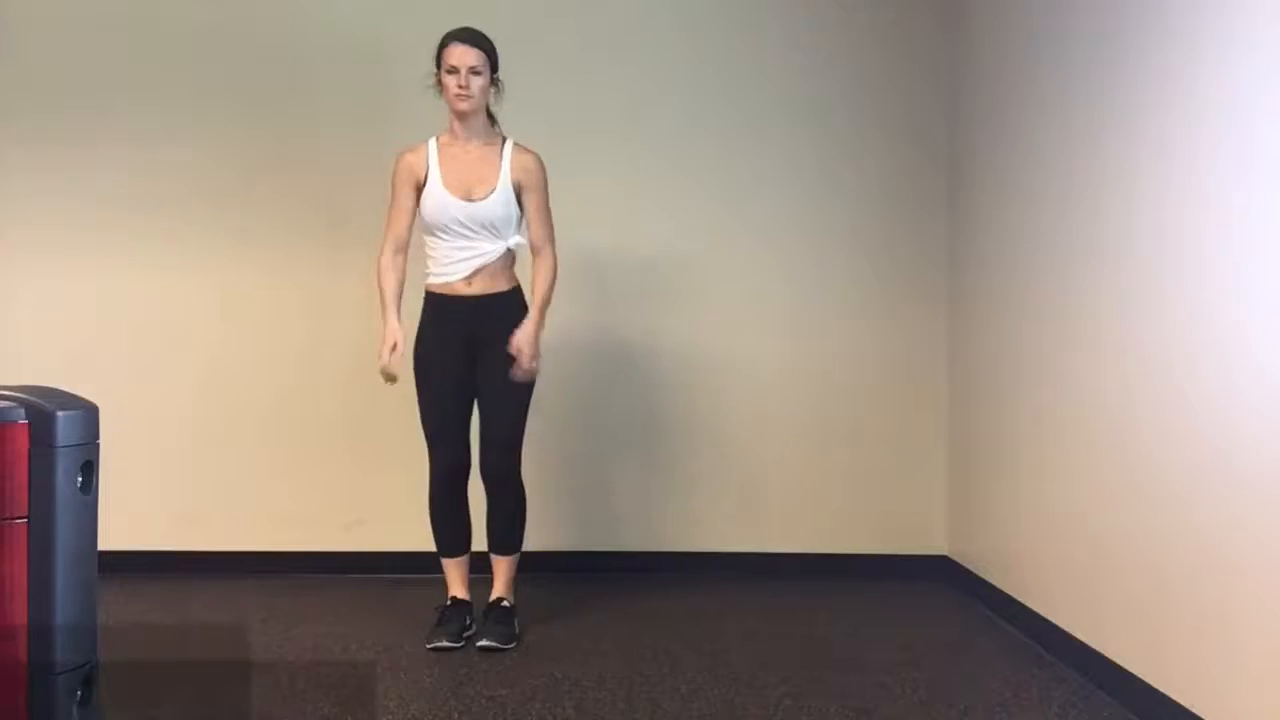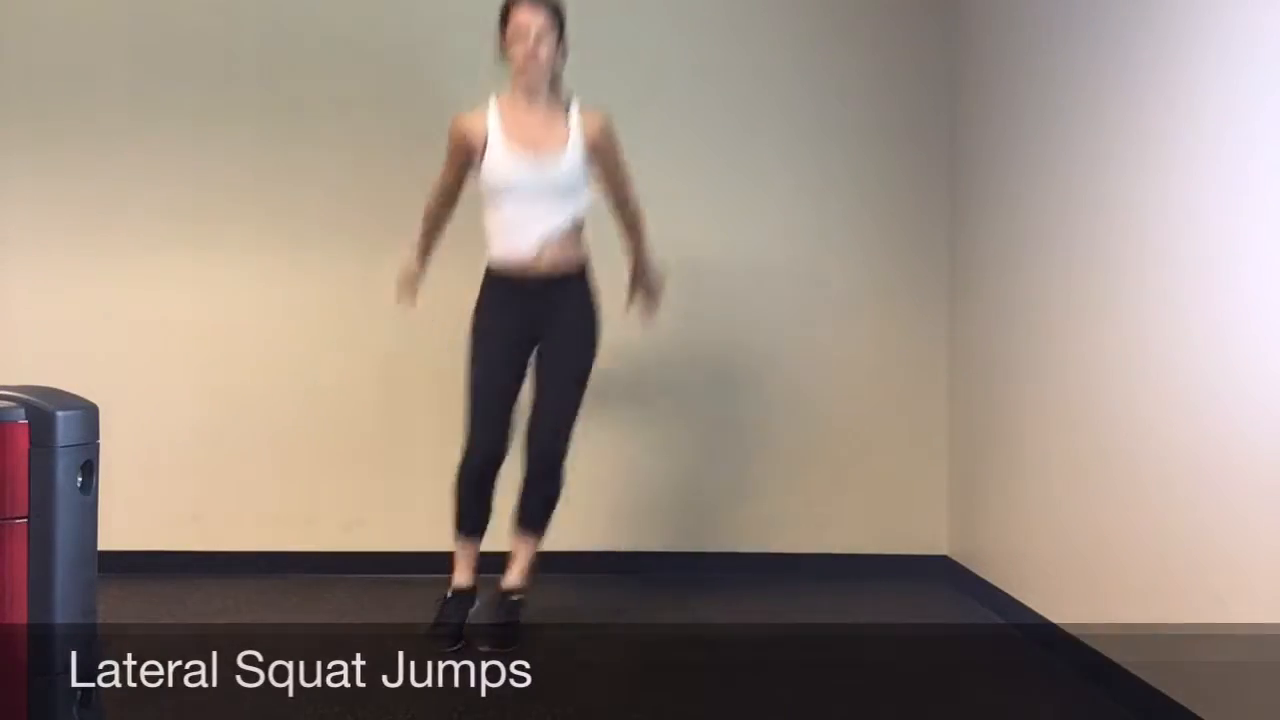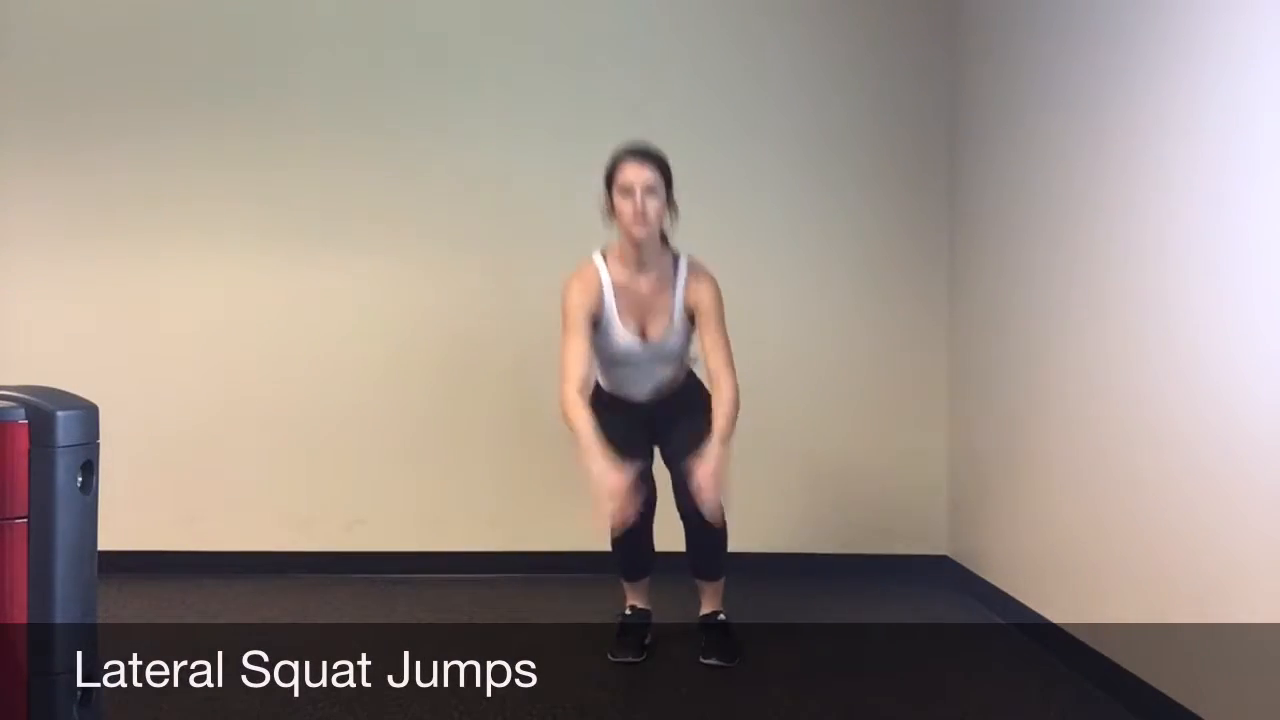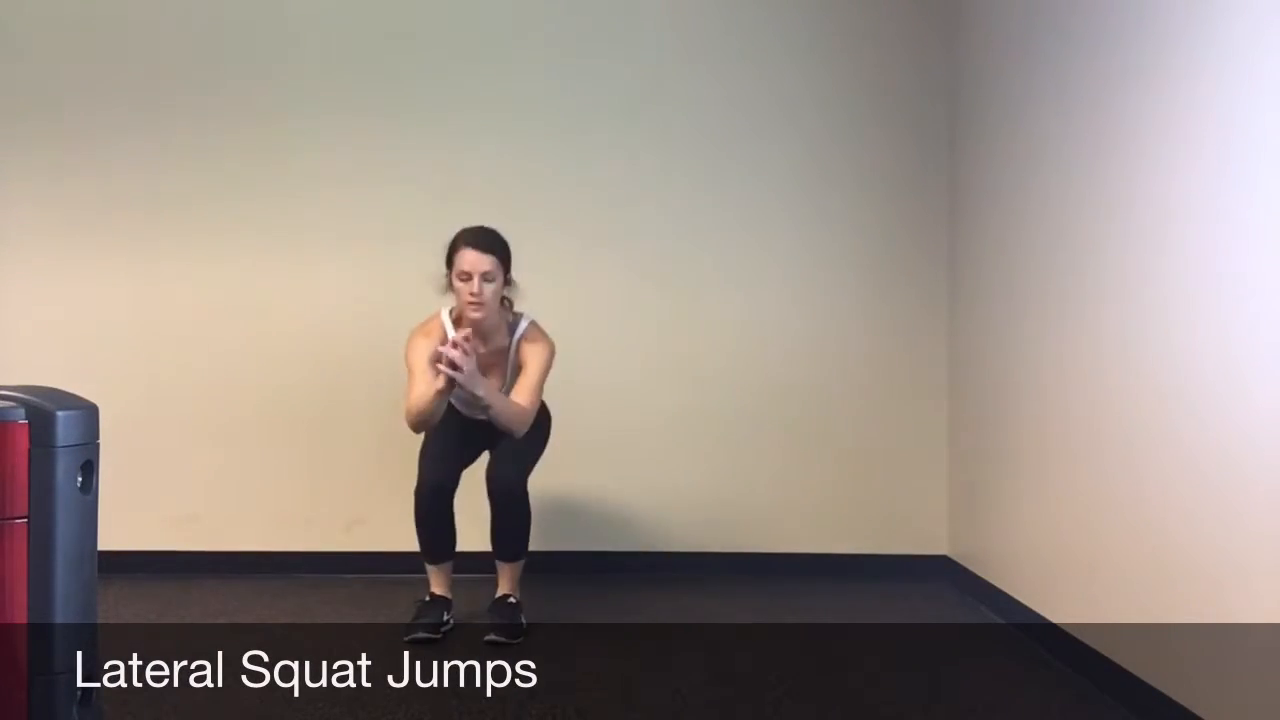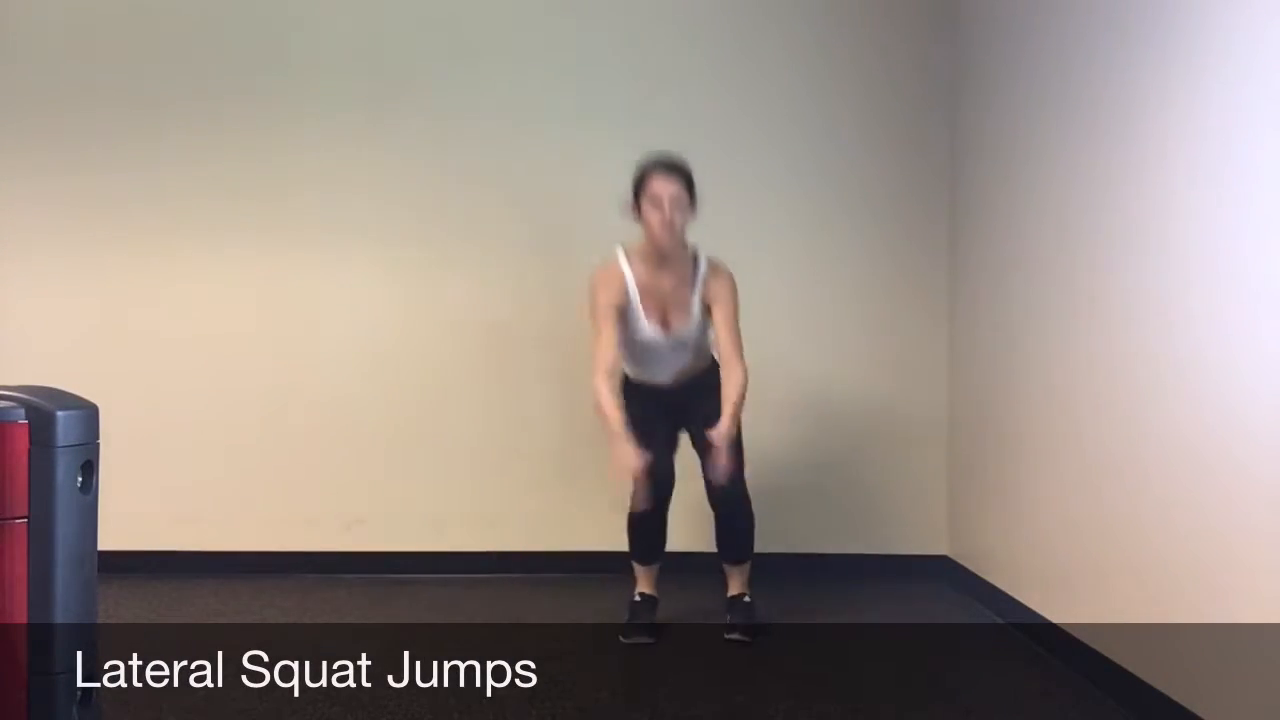
dt=1s
person 1, frame 1
left shoulder: (522, 162)
right shoulder: (415, 161)
left elbow: (545, 256)
right elbow: (393, 249)
left wrist: (533, 323)
right wrist: (390, 321)
left hip: (504, 322)
right hip: (442, 322)
left knee: (500, 462)
right knee: (447, 463)
left ankle: (502, 599)
right ankle: (457, 599)
person 1, frame 2
left shoulder: (589, 124)
right shoulder: (476, 127)
left elbow: (623, 195)
right elbow: (444, 195)
left wrist: (641, 265)
right wrist: (419, 262)
left hip: (568, 299)
right hip: (503, 299)
left knee: (548, 443)
right knee: (484, 444)
left ankle: (516, 585)
right ankle: (461, 583)
person 1, frame 3
left shoulder: (697, 284)
right shoulder: (587, 287)
left elbow: (724, 381)
right elbow: (573, 390)
left wrist: (714, 455)
right wrist: (601, 467)
left hip: (681, 405)
right hip: (616, 409)
left knee: (701, 500)
right knee: (630, 500)
left ankle: (713, 614)
right ankle: (636, 608)
person 1, frame 4
left shoulder: (533, 341)
right shoulder: (430, 336)
left elbow: (521, 418)
right elbow: (416, 414)
left wrist: (480, 391)
right wrist: (443, 384)
left hip: (516, 423)
right hip: (458, 420)
left knee: (505, 483)
right knee: (431, 487)
left ankle: (508, 597)
right ankle: (438, 596)
person 1, frame 5
left shoulder: (715, 278)
right shoulder: (611, 279)
left elbow: (733, 366)
right elbow: (603, 372)
left wrist: (727, 430)
right wrist: (621, 446)
left hip: (700, 389)
right hip: (643, 393)
left knee: (726, 478)
right knee: (651, 485)
left ankle: (739, 594)
right ankle: (644, 593)
